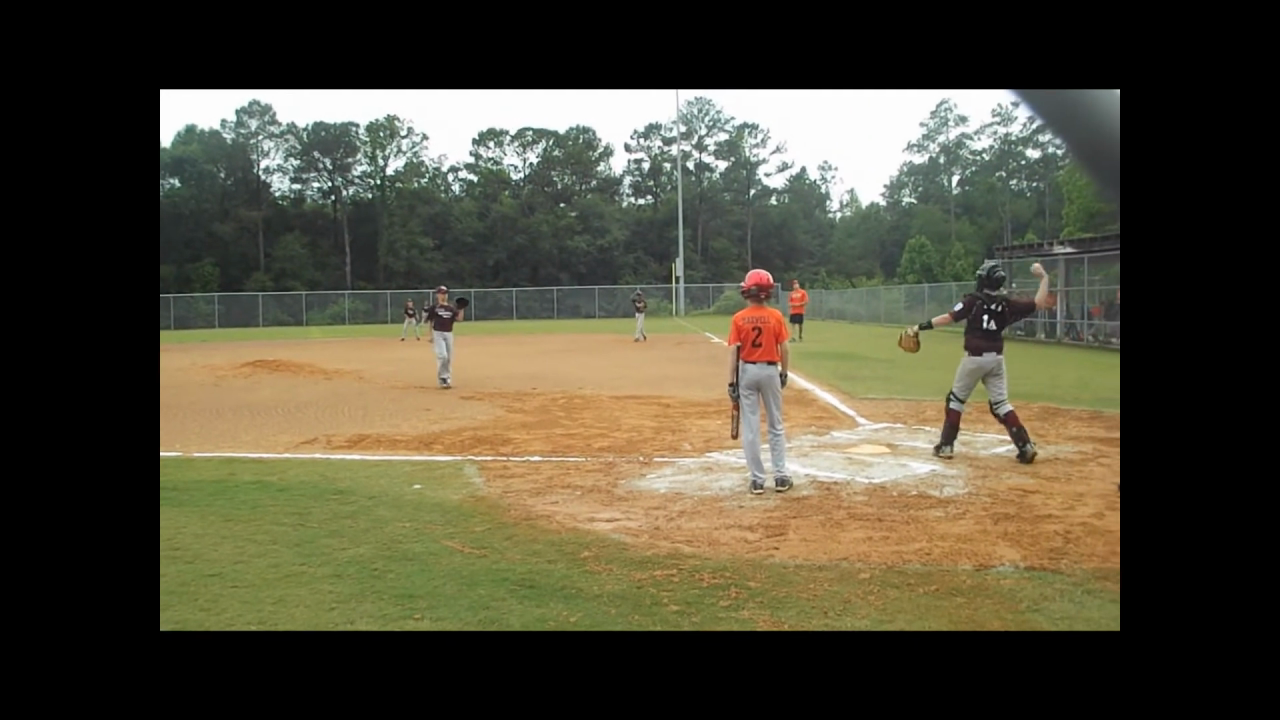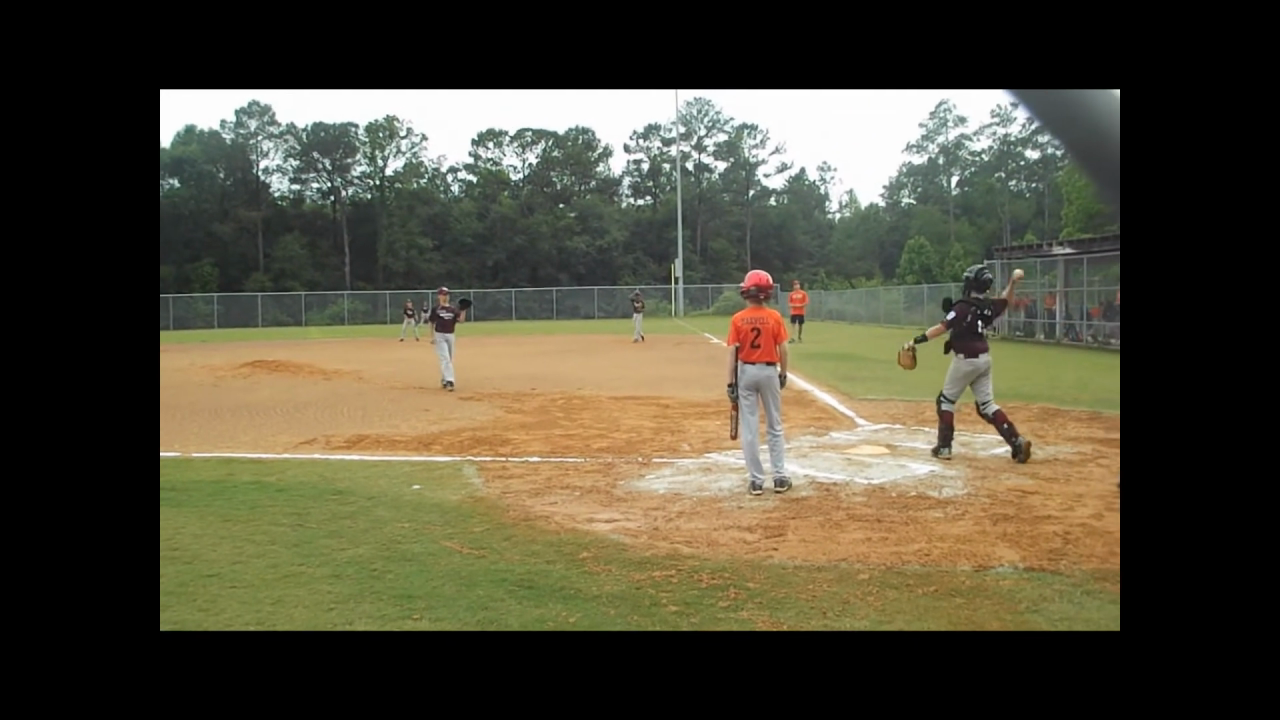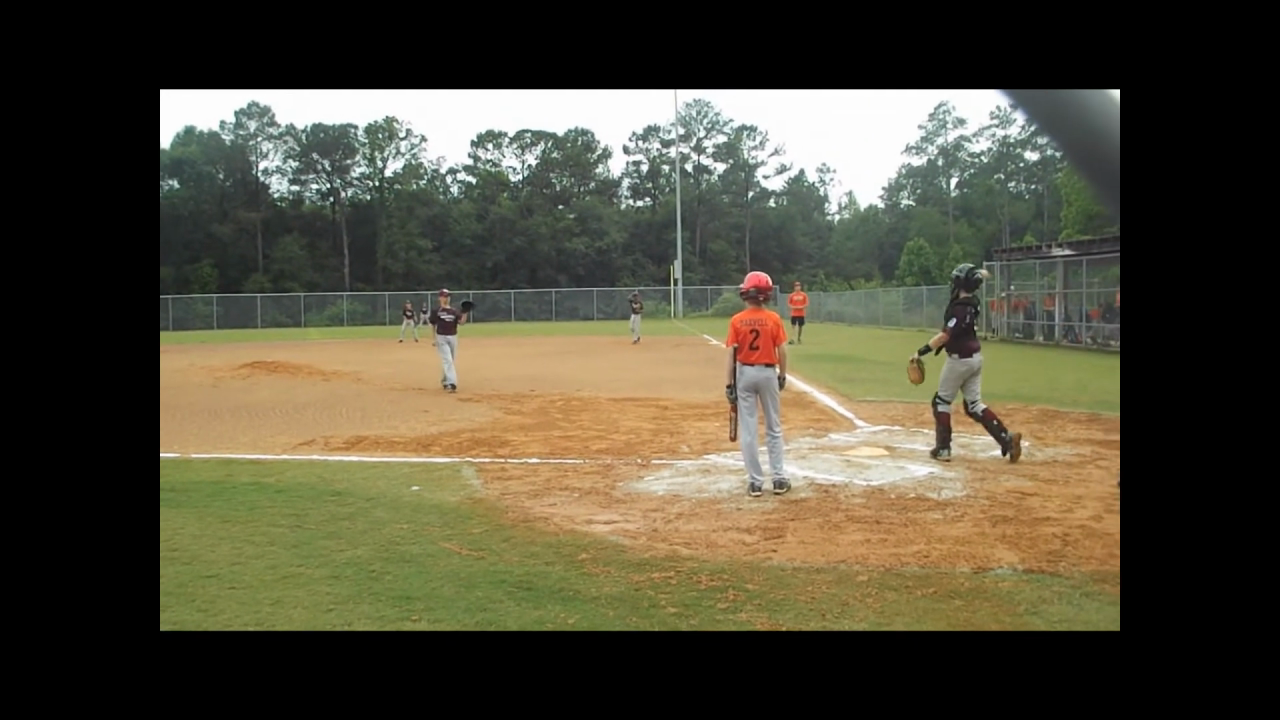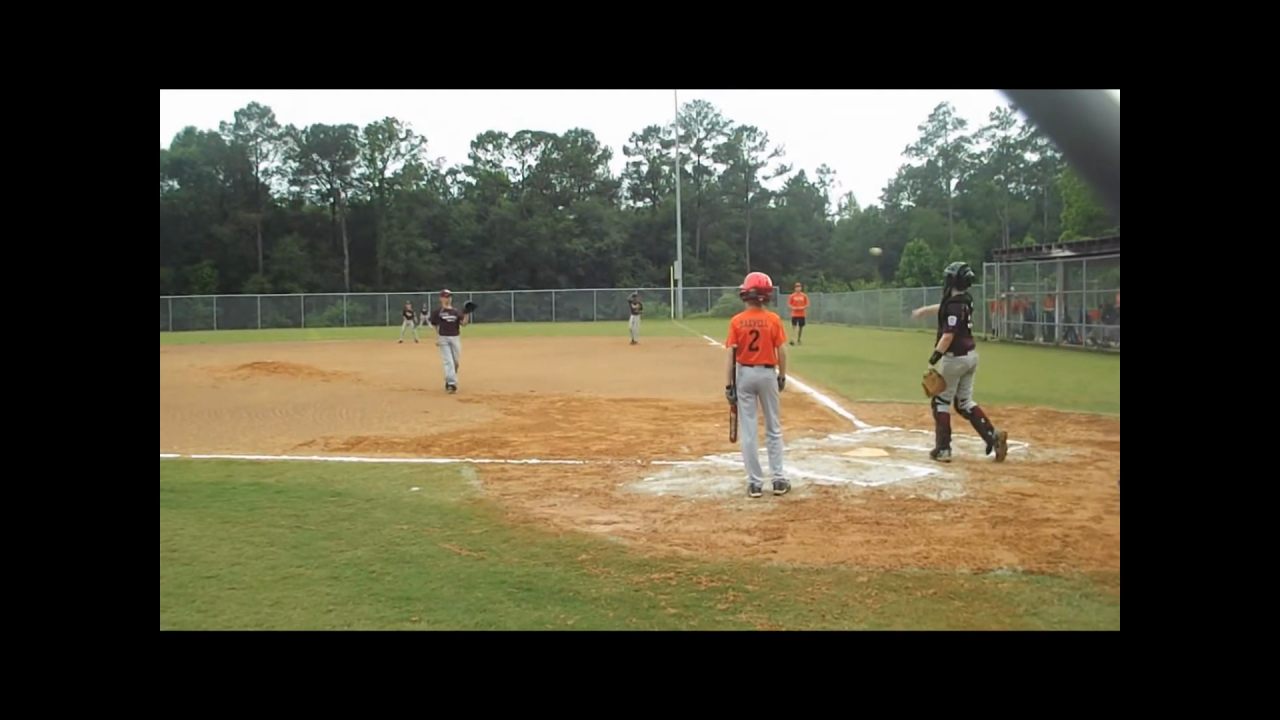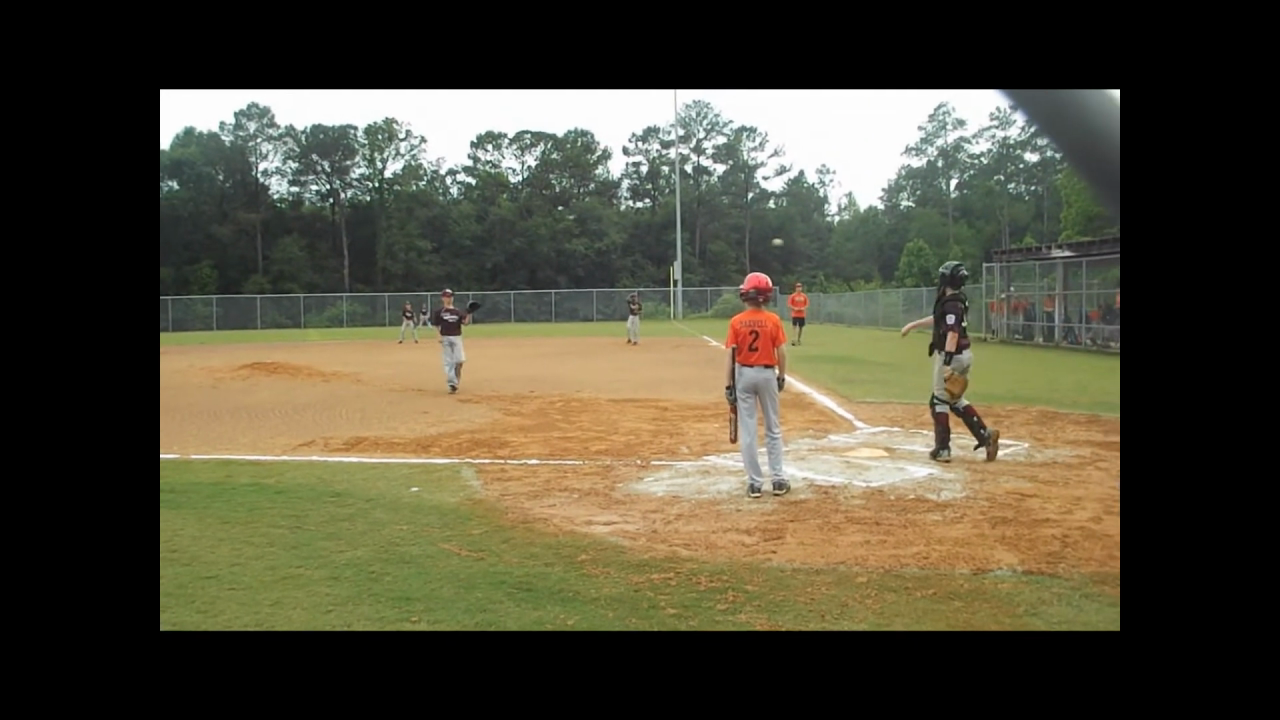
dt=0.1s
person 1, frame 1
left shoulder: (738, 319)
right shoulder: (776, 316)
left elbow: (734, 353)
right elbow: (784, 349)
left wrist: (732, 382)
right wrist: (784, 373)
left hip: (747, 372)
right hip: (770, 371)
left knee: (750, 427)
right knee: (776, 426)
left ankle: (757, 479)
right ankle: (781, 477)
person 1, frame 2
left shoulder: (738, 319)
right shoulder: (775, 317)
left elbow: (733, 353)
right elbow: (783, 349)
left wrist: (731, 382)
right wrist: (783, 374)
left hip: (745, 373)
right hip: (769, 372)
left knee: (749, 428)
right knee: (775, 426)
left ankle: (756, 480)
right ankle: (780, 477)
person 1, frame 3
left shoulder: (736, 320)
right shoulder: (774, 319)
left elbow: (732, 355)
right elbow: (782, 351)
left wrist: (729, 384)
right wrist: (782, 376)
left hip: (744, 374)
right hip: (768, 373)
left knee: (748, 429)
right knee: (774, 428)
left ankle: (755, 481)
right ankle: (779, 479)
person 1, frame 4
left shoulder: (736, 321)
right shoulder: (773, 320)
left elbow: (732, 355)
right elbow: (781, 352)
left wrist: (729, 384)
right wrist: (782, 376)
left hip: (744, 374)
right hip: (768, 374)
left knee: (748, 430)
right knee: (774, 429)
left ankle: (755, 482)
right ankle: (778, 480)
person 1, frame 5
left shoulder: (736, 322)
right shoulder: (773, 320)
left elbow: (731, 356)
right elbow: (781, 352)
left wrist: (729, 385)
right wrist: (781, 377)
left hip: (744, 375)
right hip: (767, 375)
left knee: (748, 431)
right knee: (773, 429)
left ankle: (755, 483)
right ankle: (778, 480)
person 2, frame 1
left shoulder: (973, 302)
right shoulder: (1007, 304)
left elbow: (948, 318)
right elbow: (1040, 303)
left wrist: (920, 327)
right wrist: (1043, 277)
left hip: (975, 358)
right hip: (996, 358)
left knee: (956, 400)
right knee: (1001, 403)
left ankle: (946, 446)
right ankle: (1025, 447)
person 2, frame 2
left shoulder: (964, 307)
right shoulder: (990, 305)
left elbow: (940, 329)
right elbow: (1006, 300)
left wrist: (915, 341)
right wrist: (1013, 281)
left hip: (966, 360)
right hip: (984, 358)
left knee: (946, 401)
right knee: (987, 404)
left ankle: (944, 447)
right ankle: (1017, 442)
person 2, frame 3
left shoulder: (960, 308)
right shoulder: (971, 302)
left elbow: (943, 336)
left wrist: (920, 352)
right wrist: (978, 277)
left hip: (960, 359)
right hip: (975, 358)
left knee: (942, 401)
right knee: (974, 404)
left ankle: (943, 449)
right ankle: (1006, 438)
person 2, frame 4
left shoulder: (955, 306)
right shoulder: (962, 301)
left elbow: (948, 336)
left wrist: (932, 361)
right wrist: (926, 310)
left hip: (955, 357)
right hip: (969, 355)
left knee: (942, 402)
right knee: (964, 401)
left ankle: (943, 450)
right ankle: (993, 436)
person 2, frame 5
left shoulder: (951, 305)
right shoulder: (956, 301)
left elbow: (952, 335)
right elbow: (938, 318)
left wrist: (947, 364)
right wrist: (913, 325)
left hip: (951, 356)
right hip: (964, 355)
left knee: (940, 401)
right knee: (957, 400)
left ankle: (943, 449)
right ankle: (985, 434)
